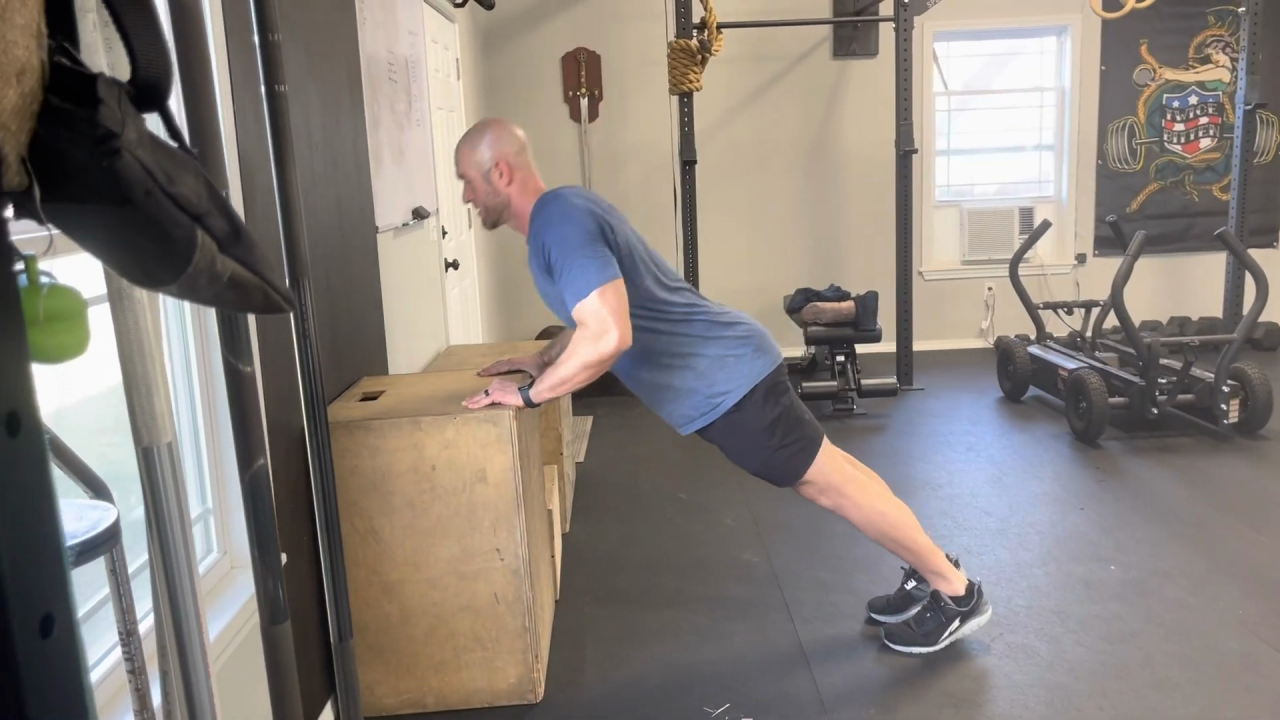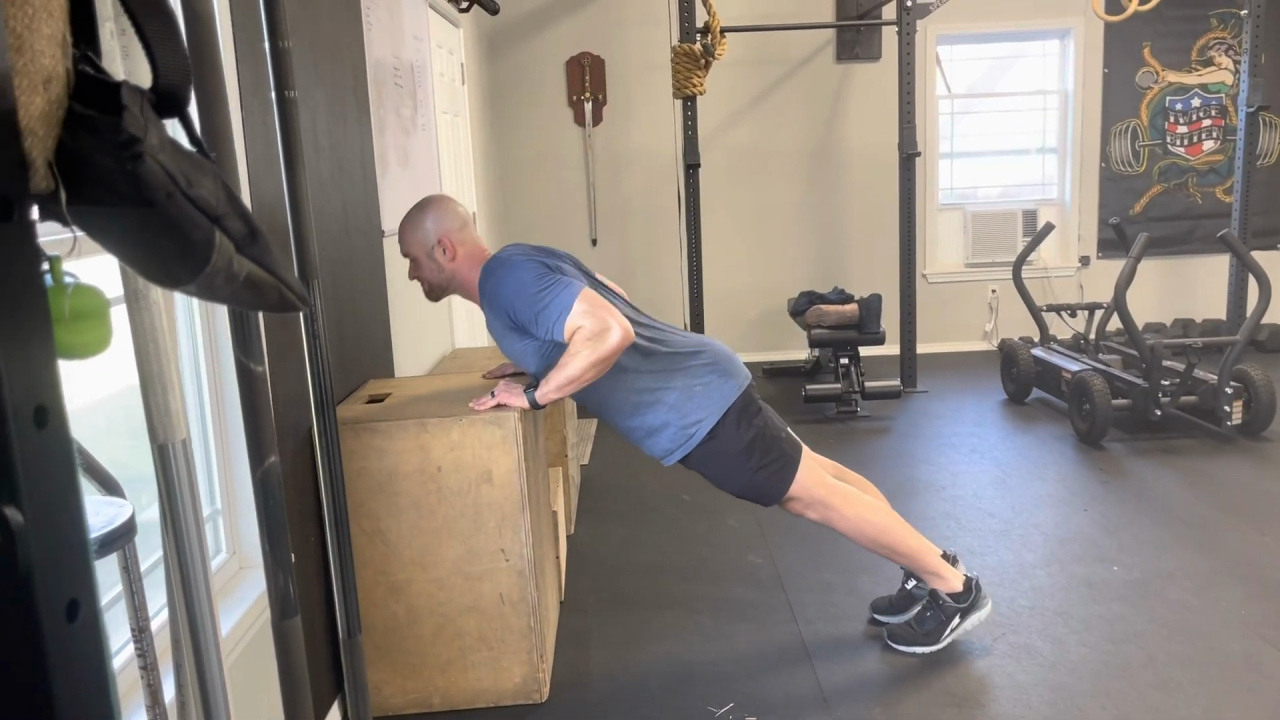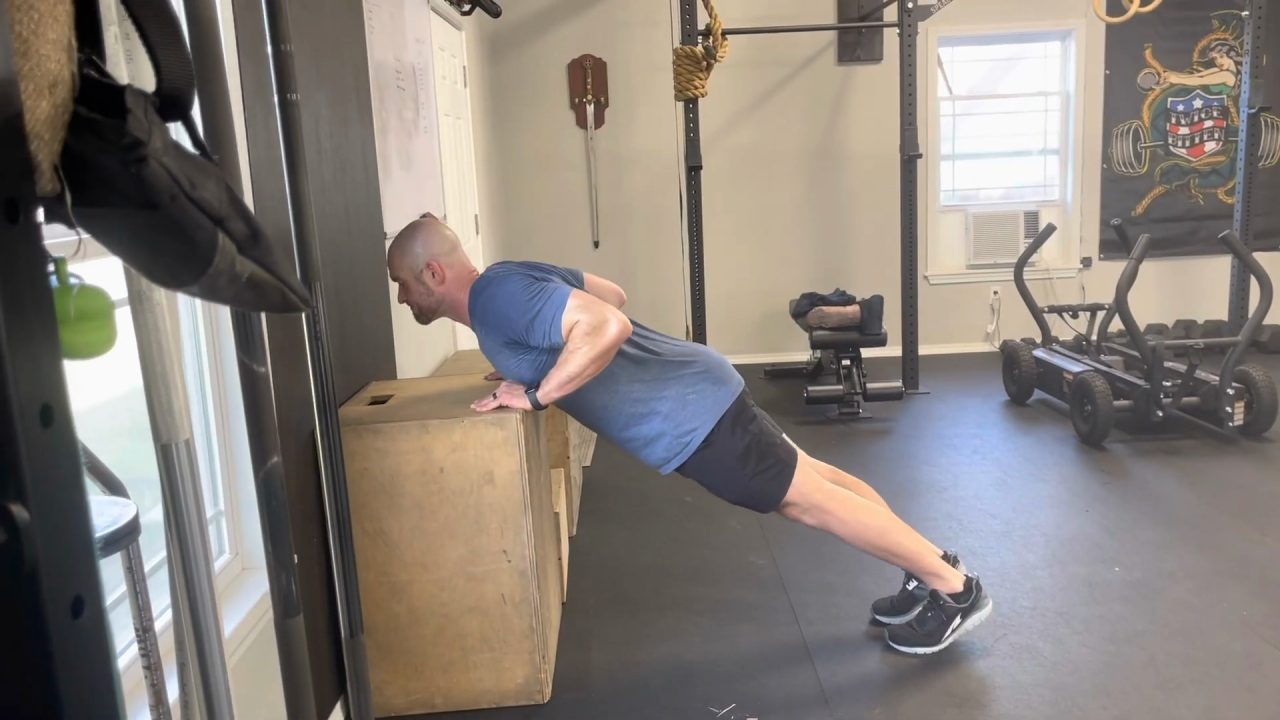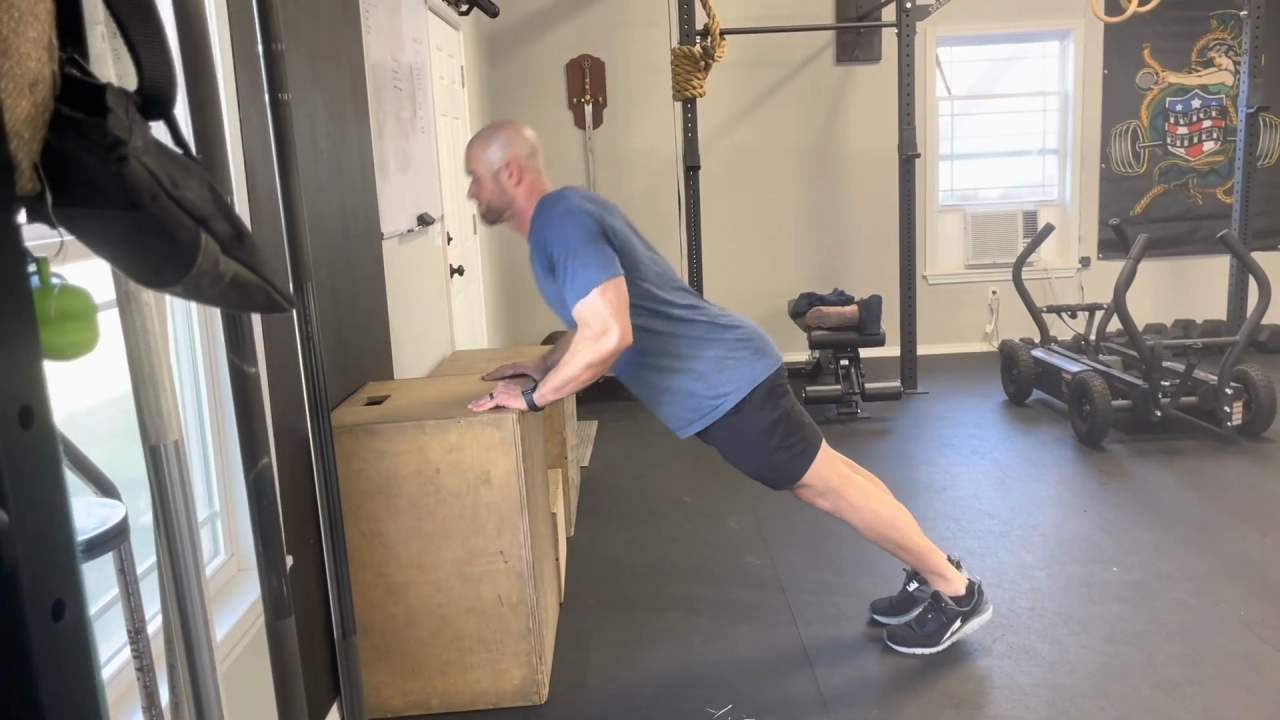
dt=0.4s
person 1, frame 1
left shoulder: (559, 224)
right shoulder: (563, 210)
left elbow: (610, 337)
left wrist: (528, 393)
right wrist: (543, 357)
left hip: (723, 380)
right hip: (729, 363)
left knee: (830, 482)
right knee: (830, 471)
left ankle: (957, 593)
right ankle: (929, 575)
person 1, frame 2
left shoulder: (508, 283)
right shoulder: (518, 263)
left elbow: (612, 333)
left wrist: (534, 395)
right wrist: (536, 364)
left hip: (696, 410)
right hip: (702, 385)
left knee: (817, 495)
right knee: (813, 478)
left ankle: (954, 588)
right ankle: (928, 569)
person 1, frame 3
left shoulder: (499, 299)
right shoulder: (508, 279)
left elbow: (607, 326)
right elbow: (613, 292)
left wrist: (536, 394)
right wrist: (534, 368)
left hip: (691, 416)
right hip: (696, 391)
left knee: (814, 499)
right knee: (811, 479)
left ankle: (954, 587)
right ankle: (931, 568)
person 1, frame 4
left shoulder: (559, 224)
right shoulder: (567, 212)
left elbow: (609, 337)
left wrist: (535, 396)
right wrist: (547, 365)
left hip: (720, 385)
right hip: (724, 373)
left knee: (829, 485)
right knee: (828, 475)
left ankle: (957, 592)
right ankle: (932, 573)
